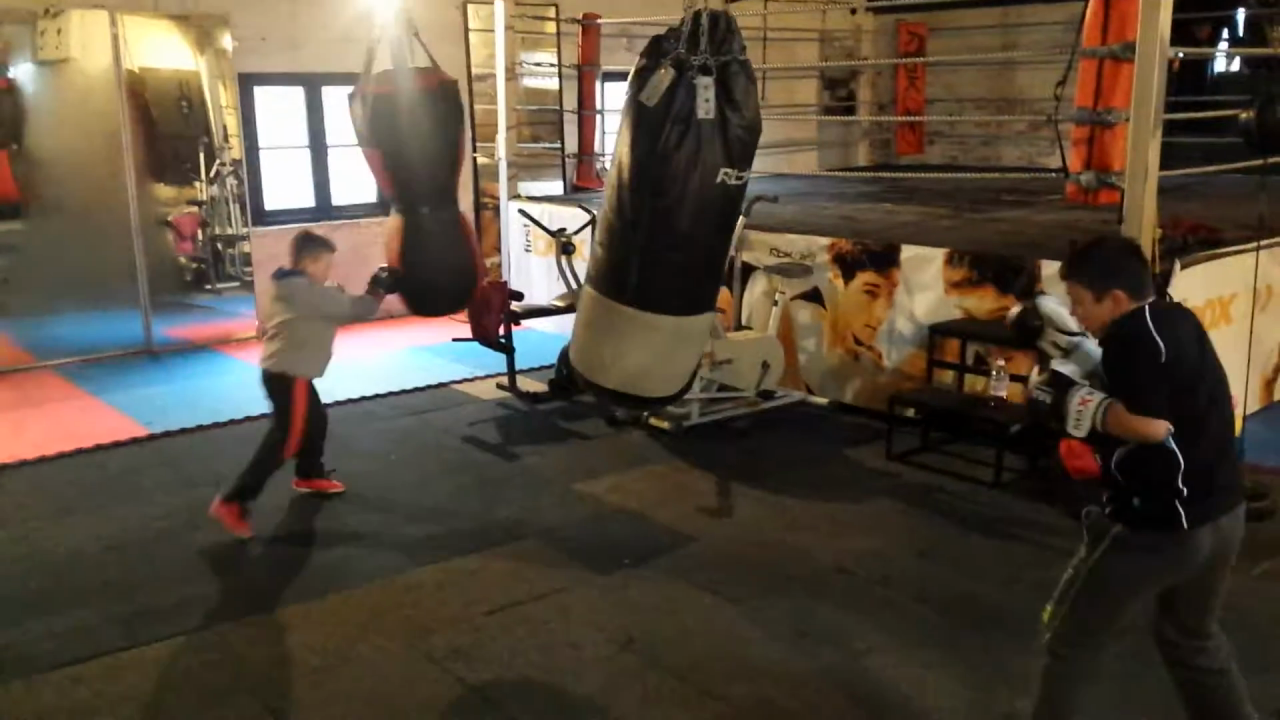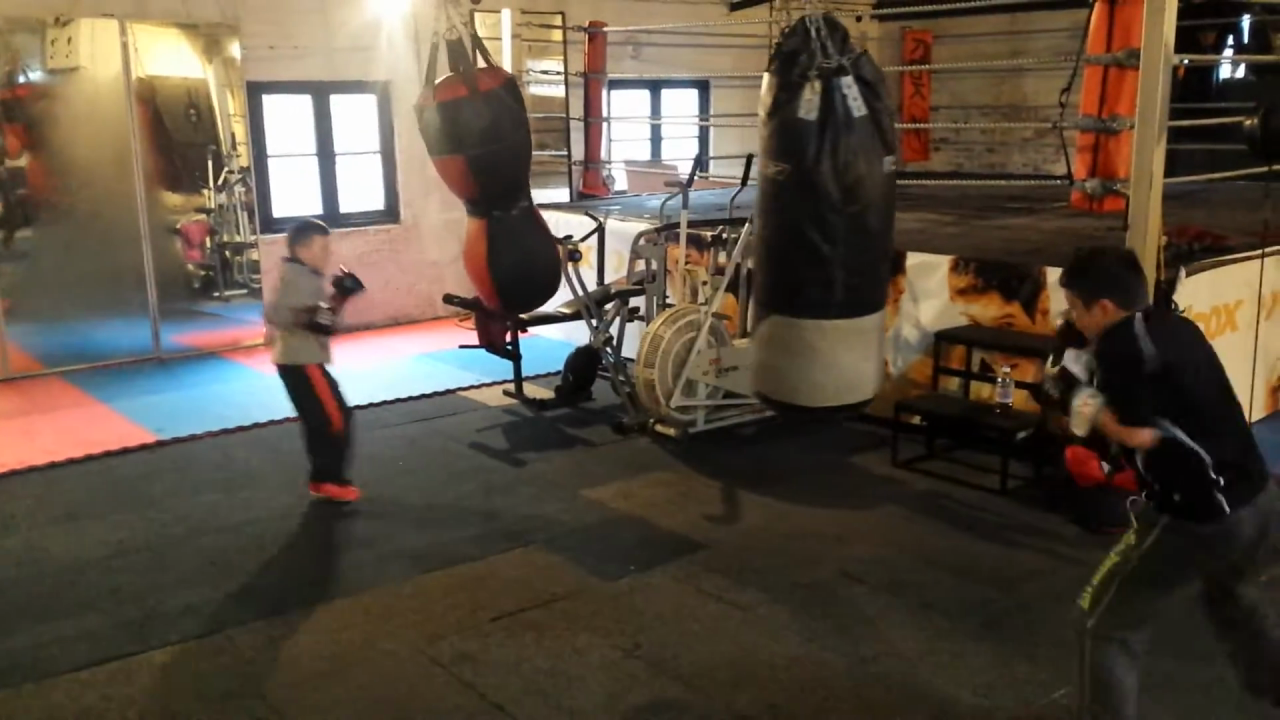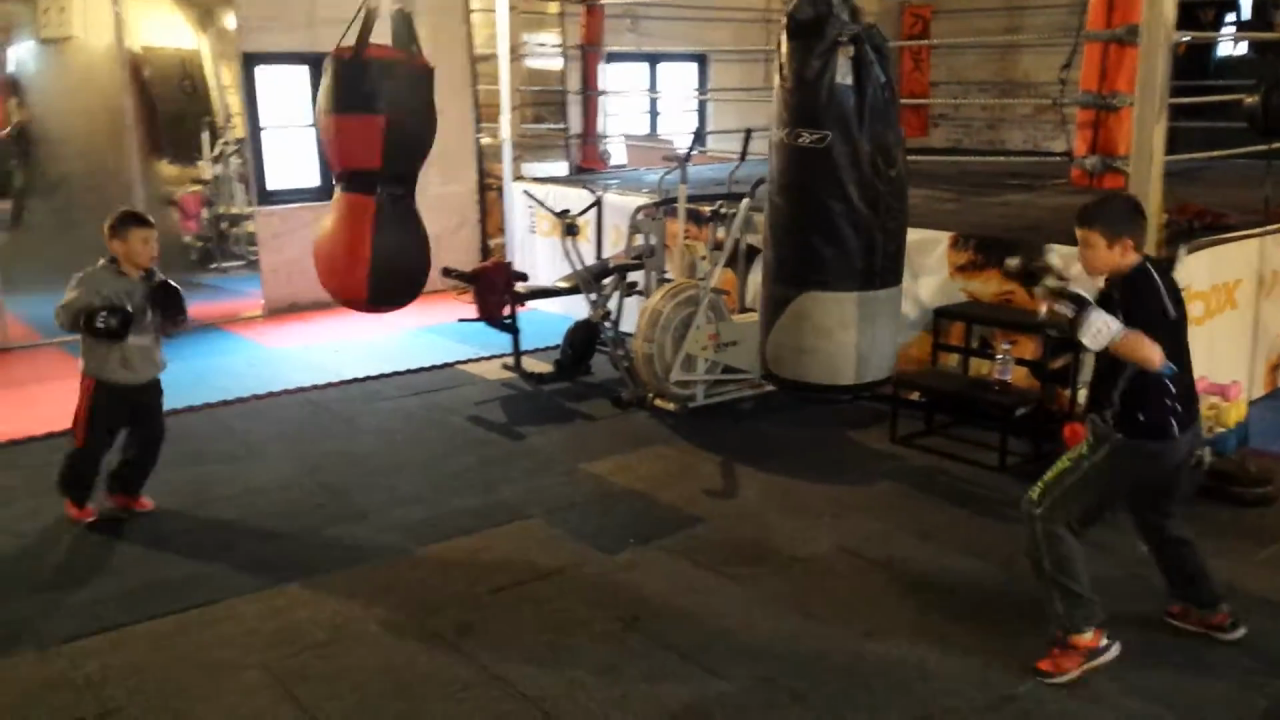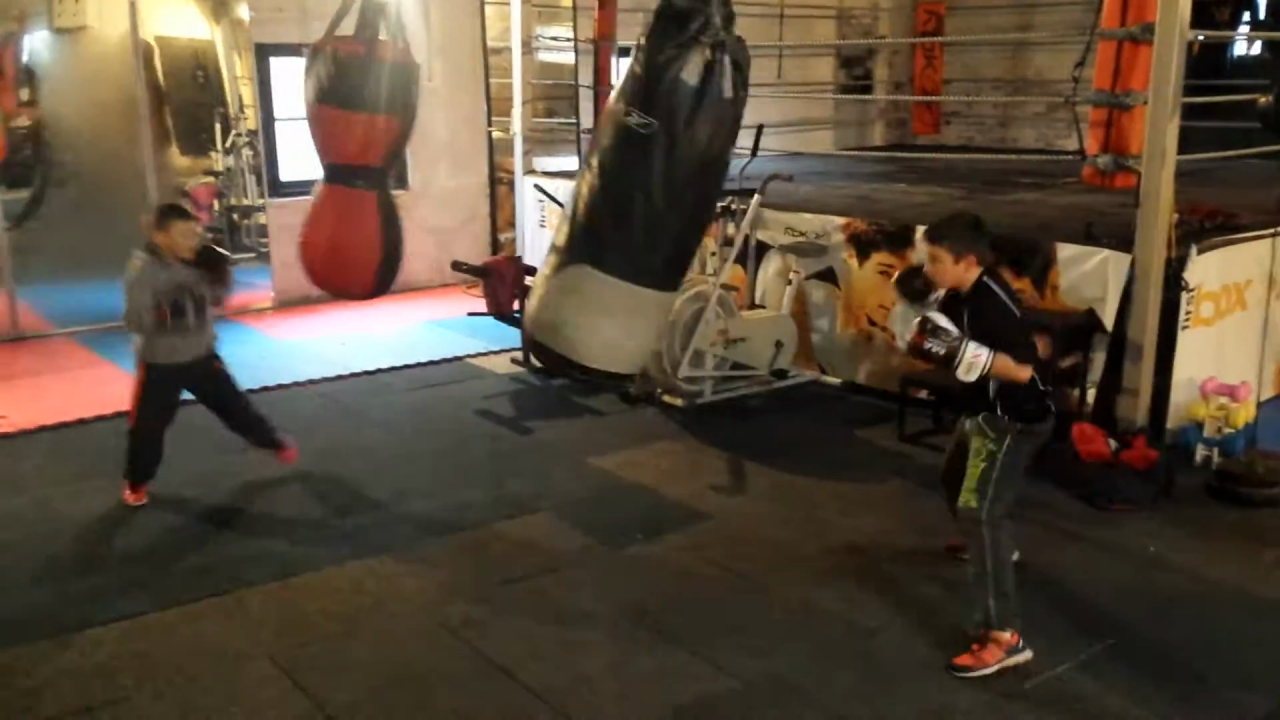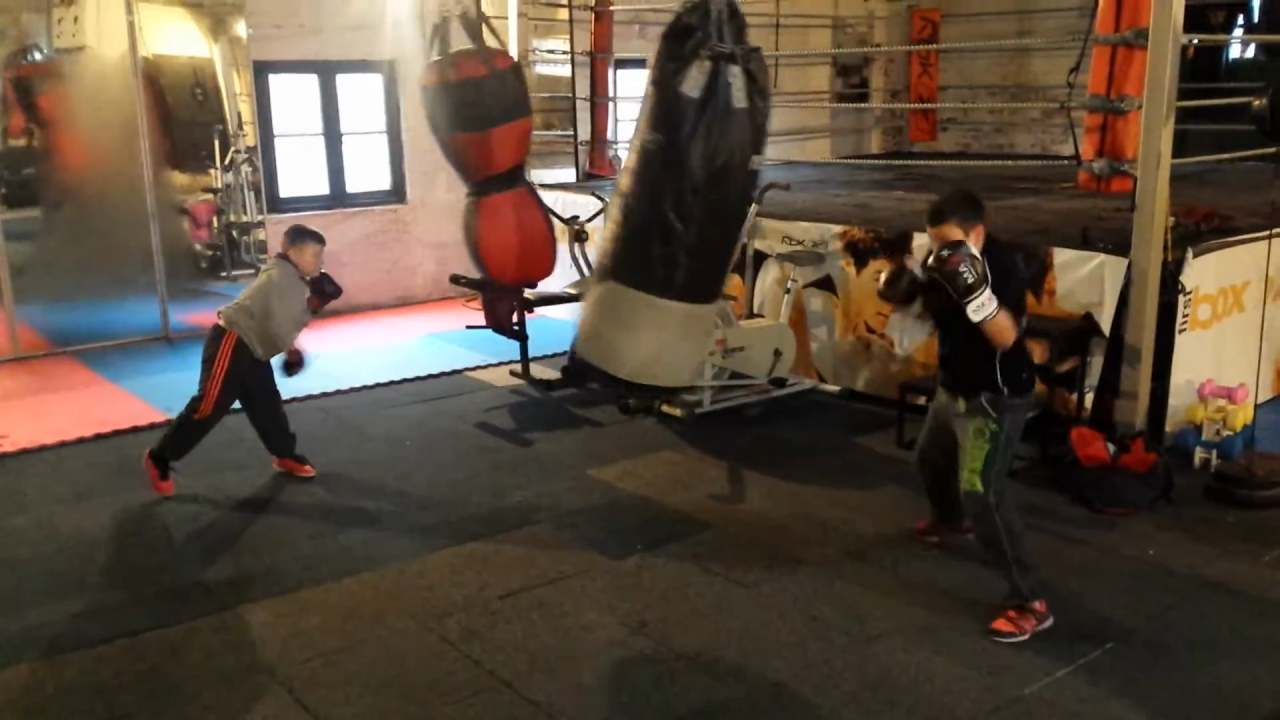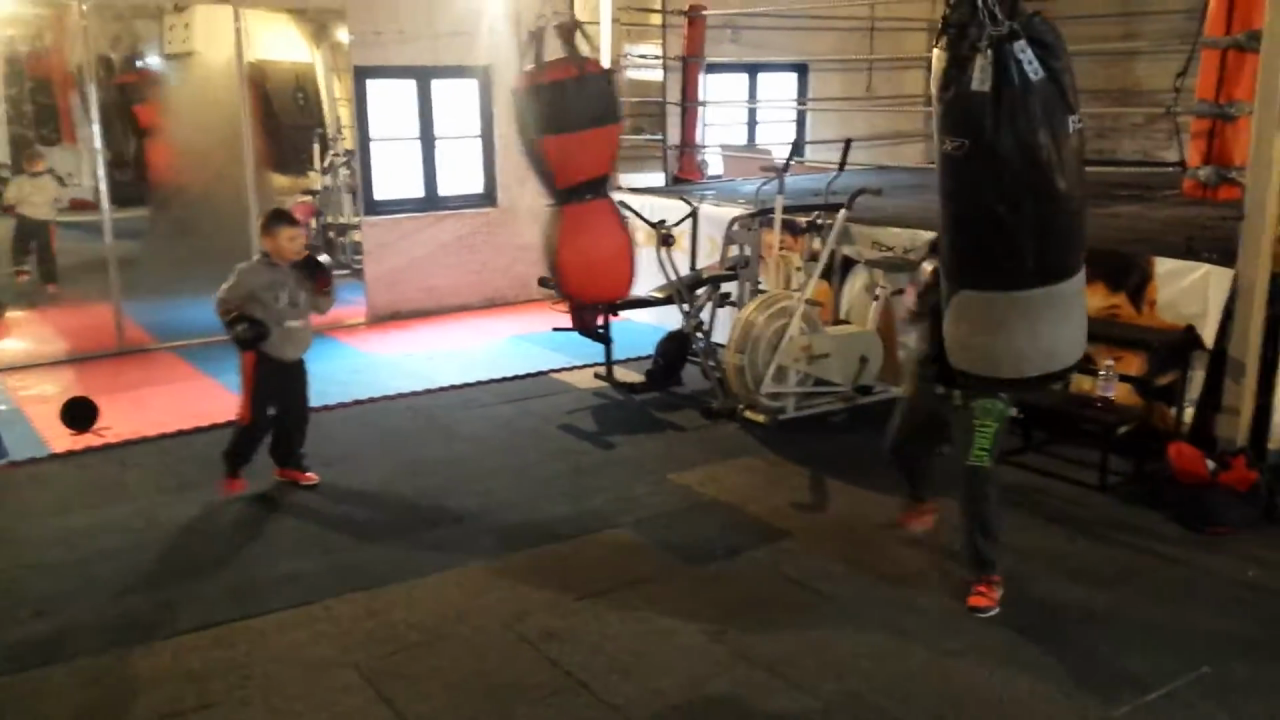
dt=0.7s
person 1, frame 1
left shoulder: (1131, 333)
right shoulder: (1178, 320)
left elbow: (1149, 424)
left hip: (1153, 526)
right hip: (1221, 517)
left knee: (1070, 643)
right knee: (1194, 639)
person 1, frame 2
left shoulder: (1119, 342)
right shoulder: (1174, 326)
left elbow: (1138, 433)
left wrist: (1083, 401)
right wrist: (1099, 386)
left hip: (1196, 517)
left knee: (1108, 628)
right knee: (1229, 595)
person 1, frame 3
left shoulder: (1137, 284)
right shoulder: (1142, 278)
left elbow: (1152, 356)
left wrist: (1090, 320)
left hip: (1138, 435)
right hip: (1176, 431)
left knee: (1047, 513)
right knee: (1158, 520)
left ankle: (1083, 636)
right ankle: (1210, 612)
person 1, frame 4
left shoulder: (994, 305)
right shoulder: (961, 289)
left elbow: (1022, 371)
left wrist: (959, 352)
left hip: (1012, 421)
right hip: (983, 413)
left knee: (979, 509)
right knee: (956, 483)
left ankle: (1002, 635)
right ankle: (995, 549)
person 1, frame 5
left shoulder: (1006, 267)
right shoulder: (945, 267)
left elbow: (1007, 335)
left wrist: (975, 288)
left hip: (997, 398)
right hip: (954, 388)
left knee: (979, 494)
right knee: (931, 461)
left ankle: (1030, 600)
right ankle: (951, 521)
person 1, frame 6
right shoulder: (939, 264)
right elbow: (914, 314)
right wrist: (924, 295)
left hip: (982, 386)
right hip: (933, 376)
left knee: (977, 470)
right knee: (901, 447)
left ankle: (986, 573)
right ankle: (921, 498)
person 2, frame 1
left shoulder: (286, 287)
right shoulder: (311, 291)
right elbow: (353, 309)
left wrist: (331, 299)
right wrist: (377, 293)
left hip: (278, 369)
right hip: (290, 375)
left knee: (316, 421)
right knee: (283, 442)
left ankle: (311, 475)
right ankle: (232, 503)
person 2, frame 2
left shoulder: (309, 279)
right shoulder: (297, 278)
left elbow: (322, 311)
right elbow: (274, 312)
right wrist: (307, 317)
left hip: (301, 361)
right hip: (302, 363)
left knee: (317, 421)
right knee: (336, 419)
left ankle: (322, 480)
right ankle: (329, 481)
person 2, frame 3
left shoulder: (156, 282)
right shoulder: (93, 279)
left elbow: (169, 328)
right elbow: (64, 315)
left wrist: (174, 314)
right wrist: (88, 320)
left hip: (147, 379)
right hip: (105, 381)
left knee: (150, 441)
right knee: (90, 444)
left ankle: (122, 490)
right ankle: (73, 495)
person 2, frame 4
left shoulder: (195, 265)
right shoulder: (142, 272)
left elbow: (218, 298)
right elbow: (137, 319)
left wrist: (219, 276)
right wrist: (165, 316)
left hip: (201, 355)
right hip: (160, 364)
left knee: (233, 404)
right knee: (146, 424)
left ankle: (272, 442)
right ankle: (136, 480)
person 2, frame 5
left shoulder: (294, 280)
right shoulder: (282, 277)
left elbow: (296, 320)
right elbow: (281, 322)
left wrist: (315, 301)
right wrist: (292, 351)
left hip: (256, 352)
right hip: (232, 343)
left knee: (269, 406)
right knee: (209, 408)
left ankle: (285, 456)
right ankle: (159, 460)
person 2, frame 6
left shoulder: (303, 271)
right shoulder: (251, 273)
left elbow: (322, 307)
right elbow: (224, 301)
left wrist: (323, 284)
right wrist: (235, 322)
left hip: (293, 359)
right hip: (262, 358)
left knee: (296, 415)
right knee: (254, 418)
left ankle: (289, 465)
right ankle: (233, 468)
